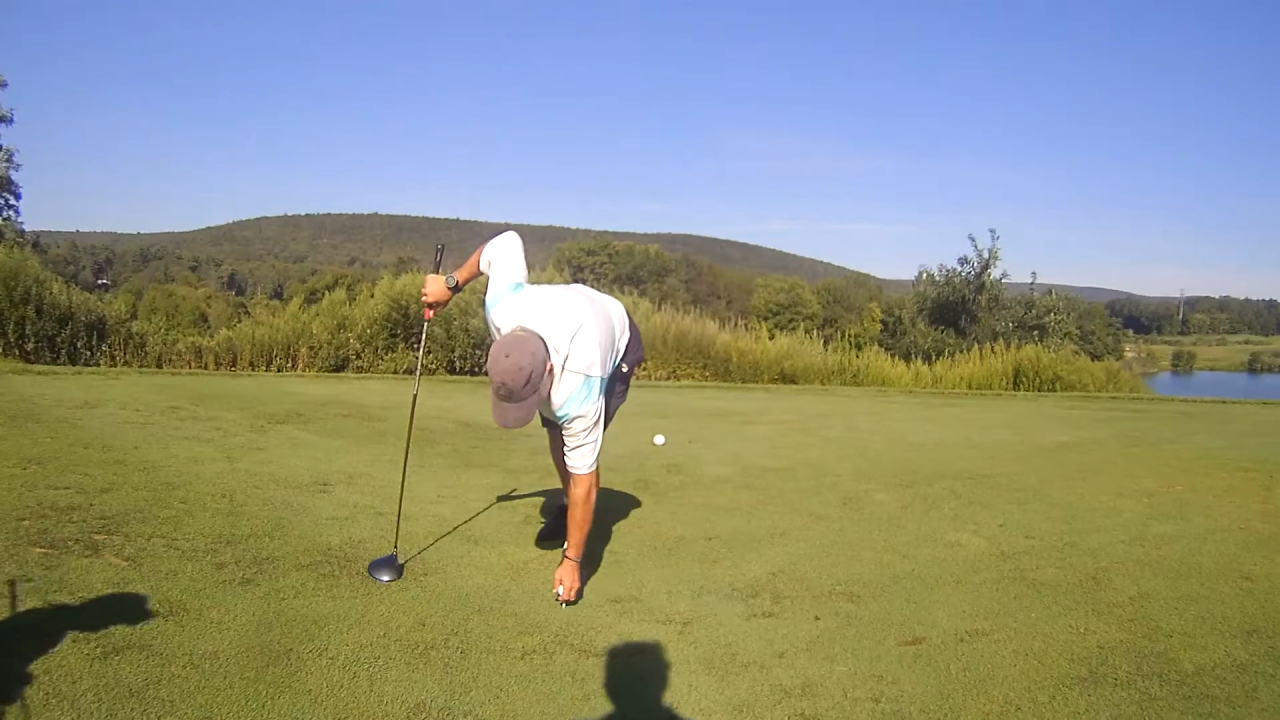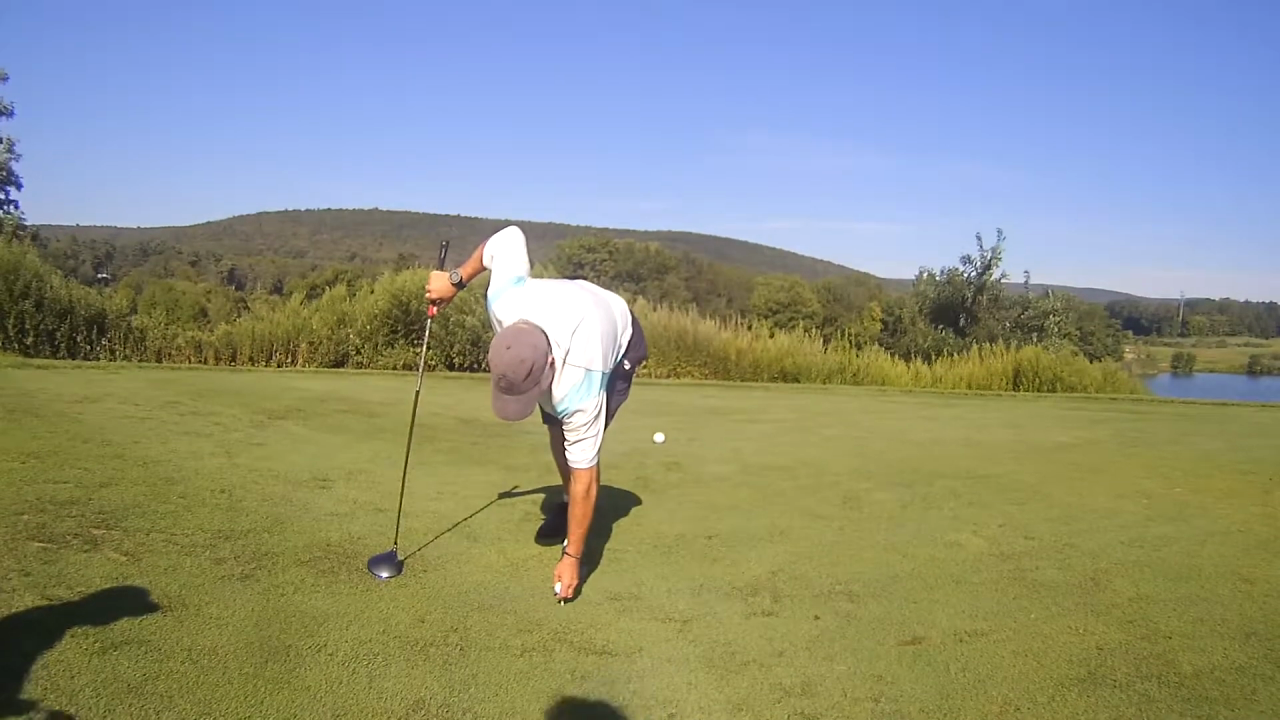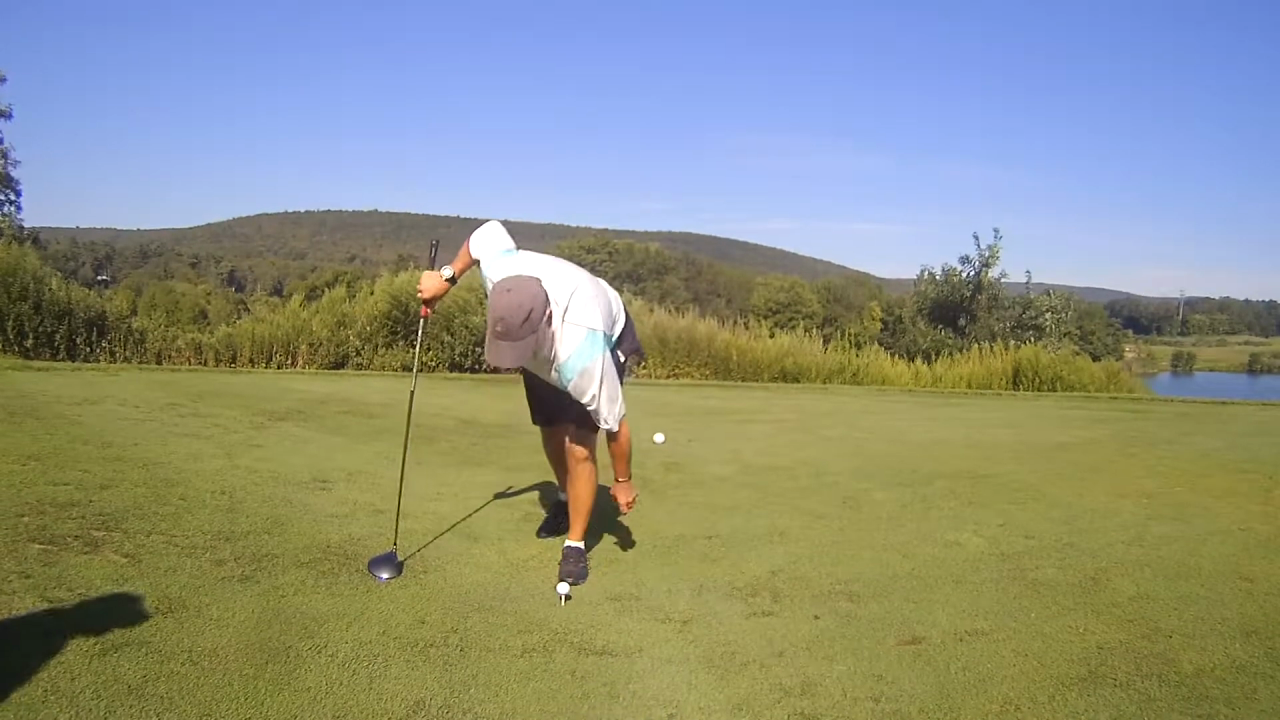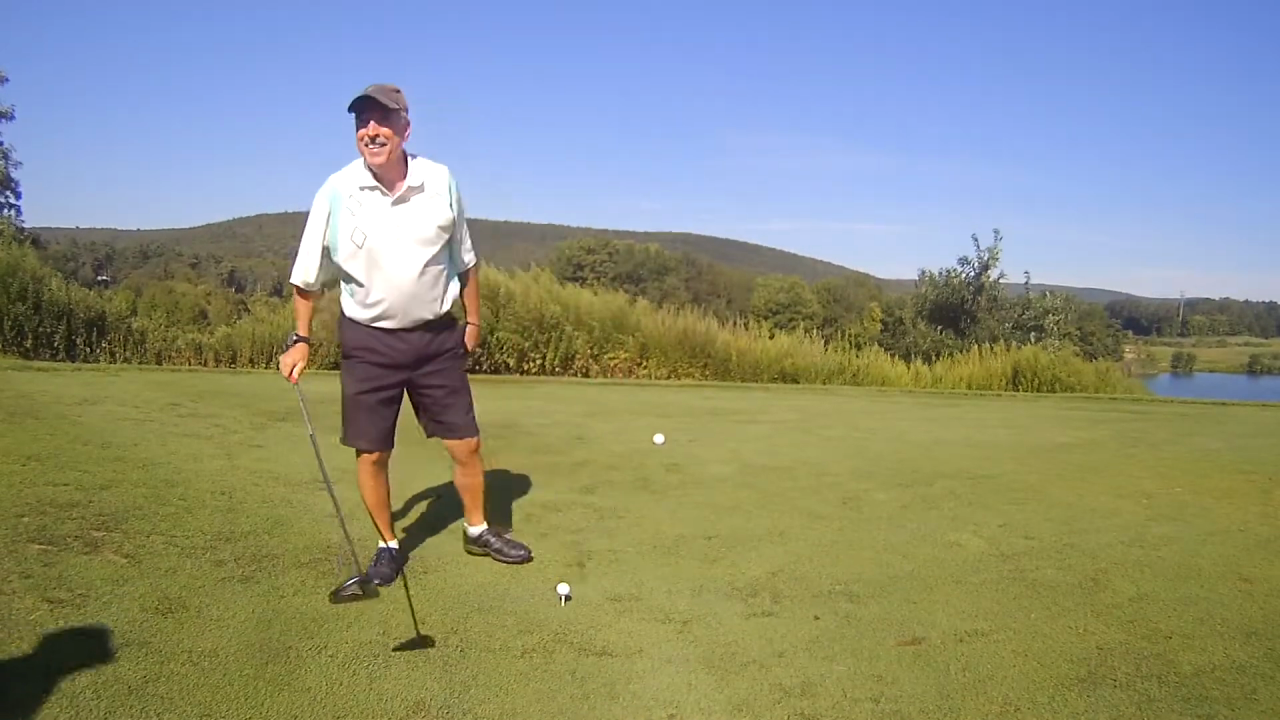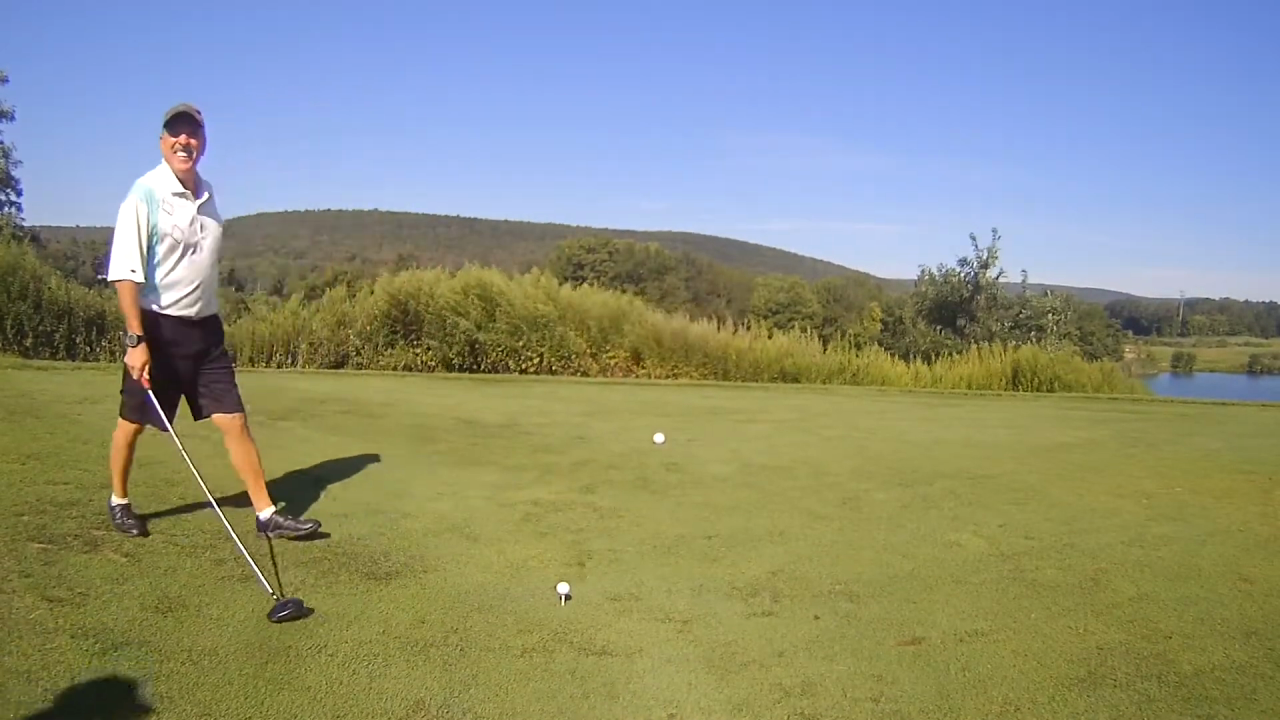
dt=1s
person 1, frame 1
left shoulder: (575, 392)
right shoulder: (501, 307)
left elbow: (584, 479)
right elbow: (507, 243)
left wrist: (572, 561)
right wrist: (452, 283)
left hip: (617, 345)
right hip: (576, 314)
left knee: (577, 453)
right knee: (556, 431)
left ankle: (576, 543)
right ankle: (567, 508)
person 1, frame 2
left shoulder: (577, 385)
right shoulder: (504, 301)
left elbow: (584, 474)
right elbow: (509, 237)
left wrist: (572, 557)
right wrist: (456, 280)
left hip: (618, 345)
right hip: (581, 308)
left knee: (576, 444)
right knee: (557, 428)
left ankle: (571, 542)
right ankle: (567, 504)
person 1, frame 3
left shoulder: (580, 355)
right shoulder: (501, 273)
left elbow: (616, 425)
right elbow: (489, 232)
left wrist: (622, 482)
right wrist: (447, 277)
left hip: (607, 342)
right hip: (548, 347)
left knee: (579, 445)
right knee: (552, 432)
left ankle: (575, 545)
right ankle: (565, 500)
person 1, frame 4
left shoulder: (440, 183)
right shoulder: (336, 193)
left elbow: (465, 260)
right elbow: (309, 274)
left wrist: (473, 321)
right wrist: (300, 340)
left hip: (436, 336)
right hip: (368, 341)
left knee: (465, 443)
right knee: (371, 453)
left ankle: (478, 530)
right ankle: (388, 544)
person 1, frame 5
left shoulder: (208, 194)
right shoulder: (144, 194)
right elbow: (125, 273)
right wrist: (135, 338)
left hip: (204, 326)
right hip: (160, 328)
left knee: (233, 420)
right knee: (135, 420)
left ankle: (266, 512)
right ankle: (119, 500)
